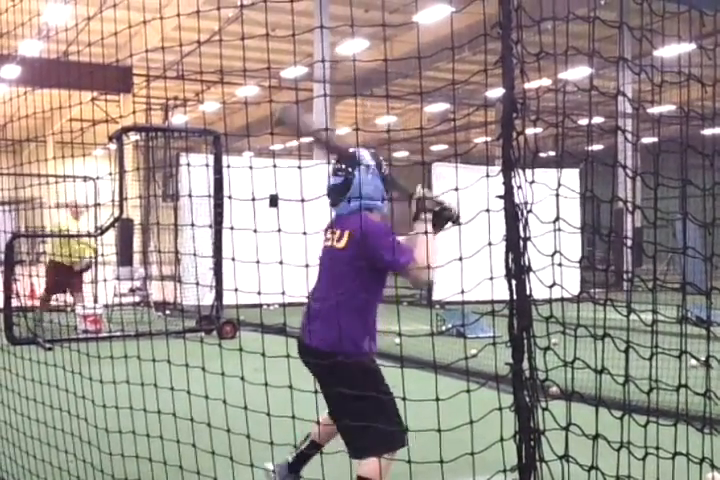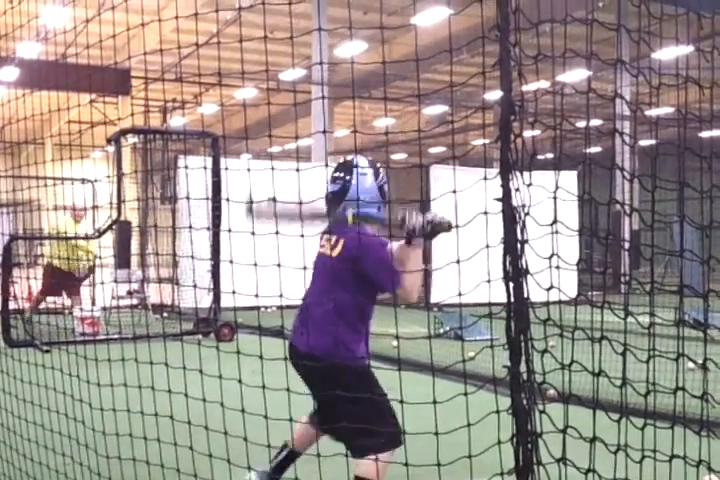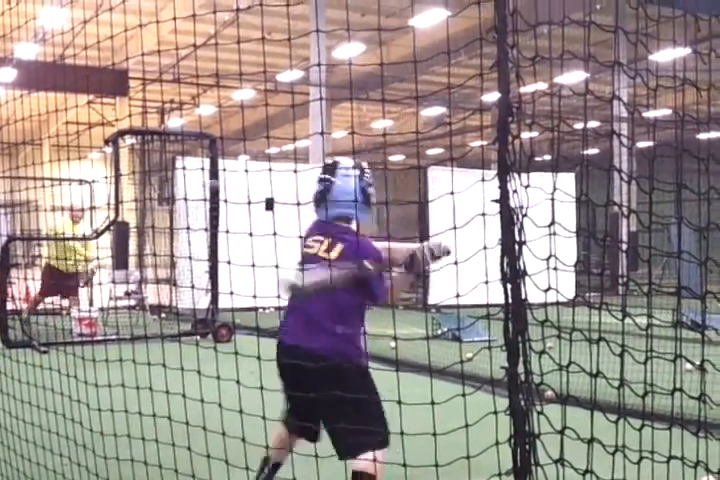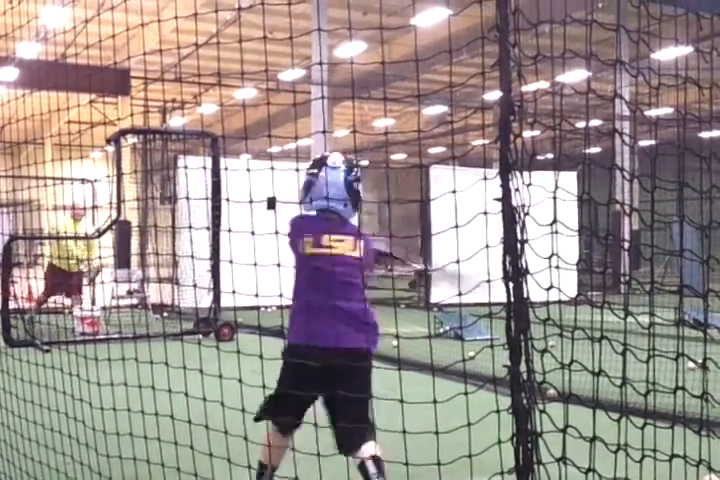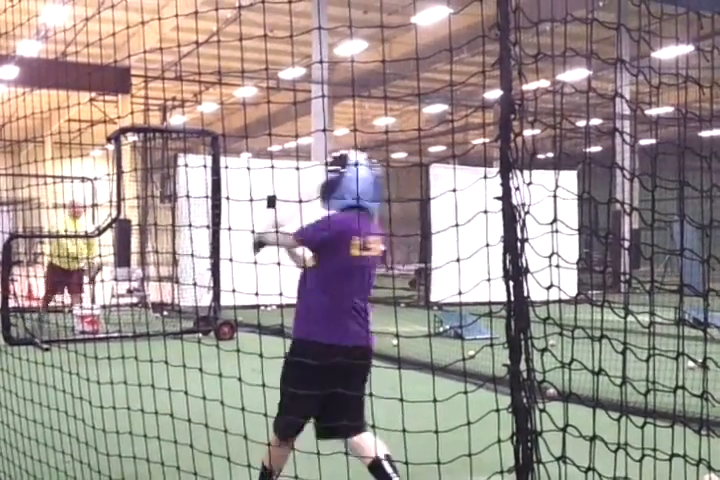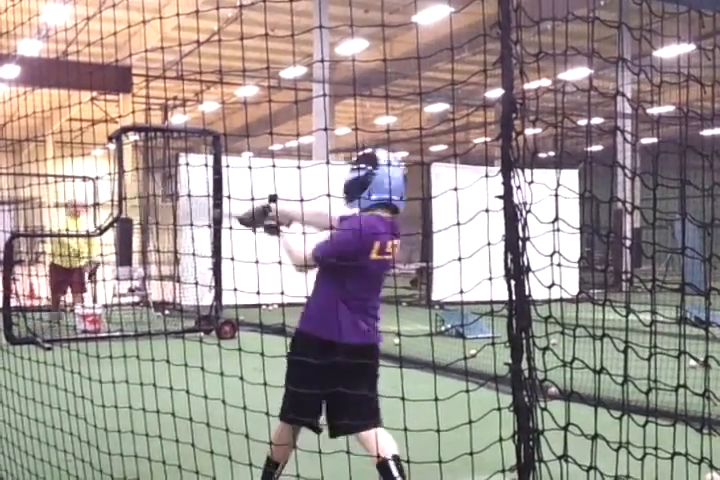
dt=0.1s
person 1, frame 1
left shoulder: (339, 225)
right shoulder: (370, 229)
left elbow: (396, 251)
right elbow: (421, 274)
left wrist: (429, 221)
right wrist: (424, 219)
left hip: (315, 340)
right hip: (343, 348)
left knee: (348, 411)
right knee: (383, 439)
person 1, frame 2
left shoulder: (333, 231)
right shoulder: (369, 243)
left elbow: (388, 253)
right elbow: (409, 293)
left wrist: (419, 234)
right wrist: (416, 241)
left hip: (303, 346)
right hip: (337, 355)
left knee: (327, 415)
right knee: (379, 443)
person 1, frame 3
left shoulder: (315, 232)
right shoulder: (363, 249)
right elbow: (381, 296)
left hip: (292, 348)
right hip: (338, 354)
left knee: (296, 419)
right knee: (369, 442)
person 1, frame 4
left shoulder: (302, 226)
right shoulder: (360, 237)
left hip: (308, 346)
right hip: (355, 348)
left knee: (281, 422)
right knee: (359, 434)
person 1, frame 5
left shoulder: (335, 224)
right shoulder: (374, 233)
left elbow: (291, 241)
left wrist: (271, 237)
left hip: (314, 343)
right hip: (355, 346)
left knee: (285, 428)
right knee: (355, 429)
person 1, frame 6
left shoulder: (360, 228)
right shoulder: (389, 226)
left elbow: (306, 261)
right elbow: (330, 221)
left wrist: (281, 231)
right wrist: (278, 211)
left hip: (322, 337)
right hip: (361, 342)
left knee: (291, 418)
right knee: (368, 426)
person 2, frame 1
right shoulder: (65, 221)
left elbow: (89, 245)
right elbow: (70, 233)
left wrist: (86, 261)
right wrist: (89, 243)
left hip: (75, 265)
right hip: (57, 262)
left knee: (78, 293)
right knee: (49, 291)
left ankle: (81, 322)
right ankle: (40, 313)
person 2, frame 2
right shoulder: (64, 223)
left elbow: (91, 248)
right elbow: (73, 240)
left wrist: (87, 265)
right wrist: (91, 250)
left hip: (74, 268)
right hip: (56, 265)
left knee: (75, 295)
right knee: (44, 292)
left ankle: (79, 325)
right ankle: (30, 313)
person 2, frame 3
left shoulder: (85, 230)
right shoulder: (62, 224)
left elbow: (90, 250)
right elbow: (68, 242)
left wrist: (89, 268)
right wrist: (85, 254)
left hip: (72, 269)
right hip: (54, 265)
left knee: (73, 296)
right knee: (43, 293)
right ankle: (27, 313)
person 2, frame 4
right shoulder: (62, 224)
left elbow: (92, 248)
right elbow: (65, 241)
left wrist: (92, 266)
right wrist: (79, 255)
left hip: (75, 269)
right hip: (57, 264)
left knee: (76, 295)
right knee: (47, 292)
left ankle: (78, 325)
right ankle: (34, 313)
person 2, frame 5
right shoulder: (62, 220)
left elbow: (92, 245)
right elbow: (60, 239)
left wrist: (92, 263)
right wrist: (72, 252)
left hip: (76, 266)
right hip: (57, 263)
left knee: (76, 293)
right knee: (50, 292)
right ankle: (43, 312)
person 2, frame 6
left shoulder: (87, 224)
right shoulder: (61, 220)
left elbow: (93, 243)
right elbow: (58, 236)
left wrist: (93, 260)
right wrist: (73, 245)
left hip: (77, 265)
right hip: (58, 263)
left knee: (78, 292)
right knee: (56, 292)
right ankle: (56, 314)
